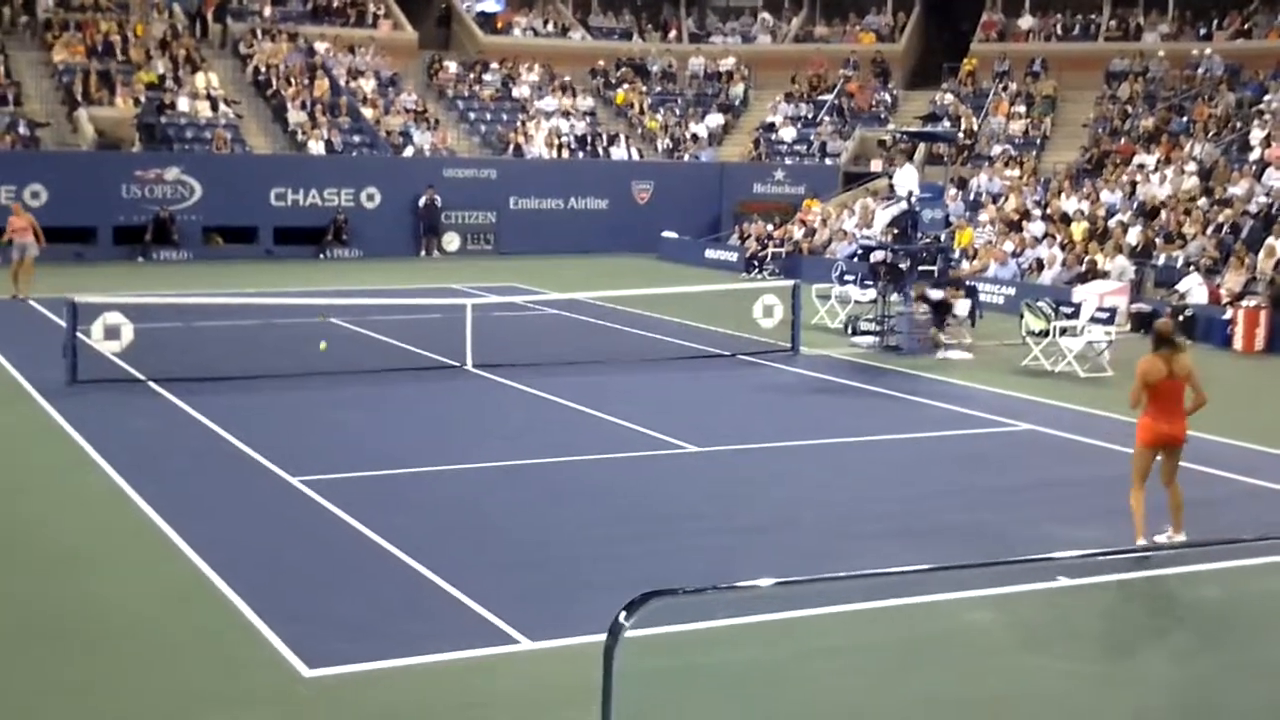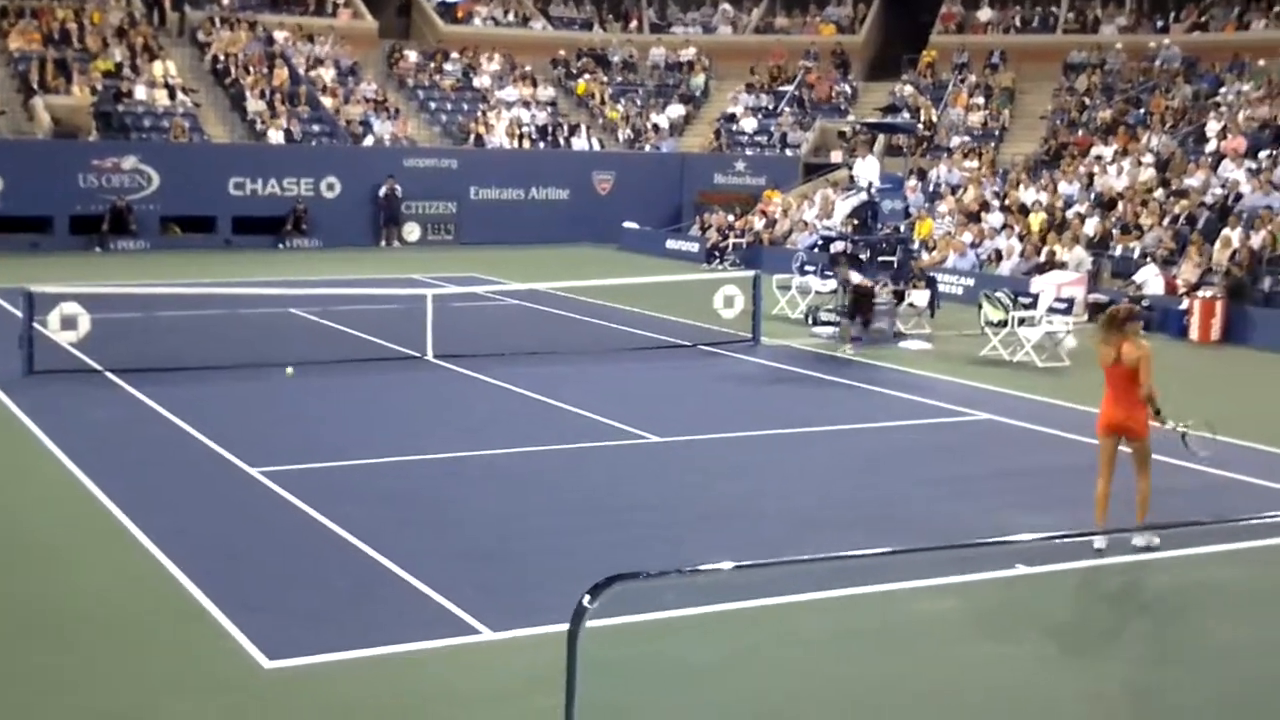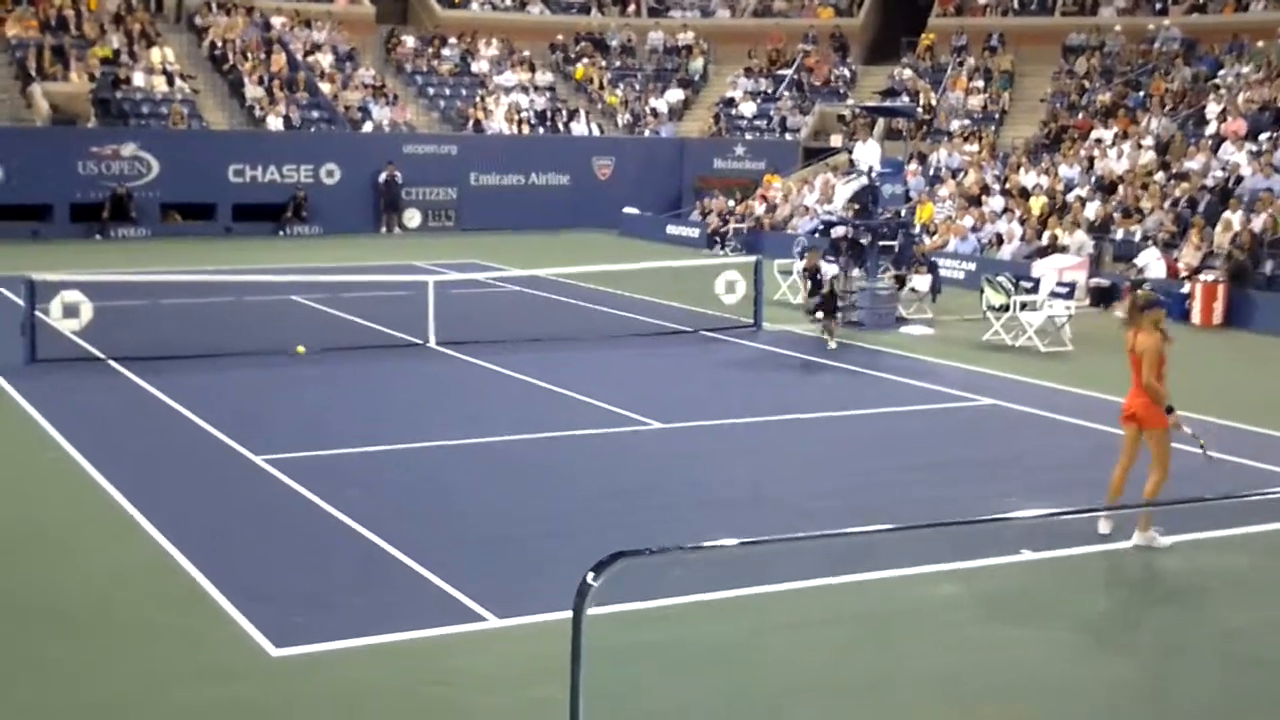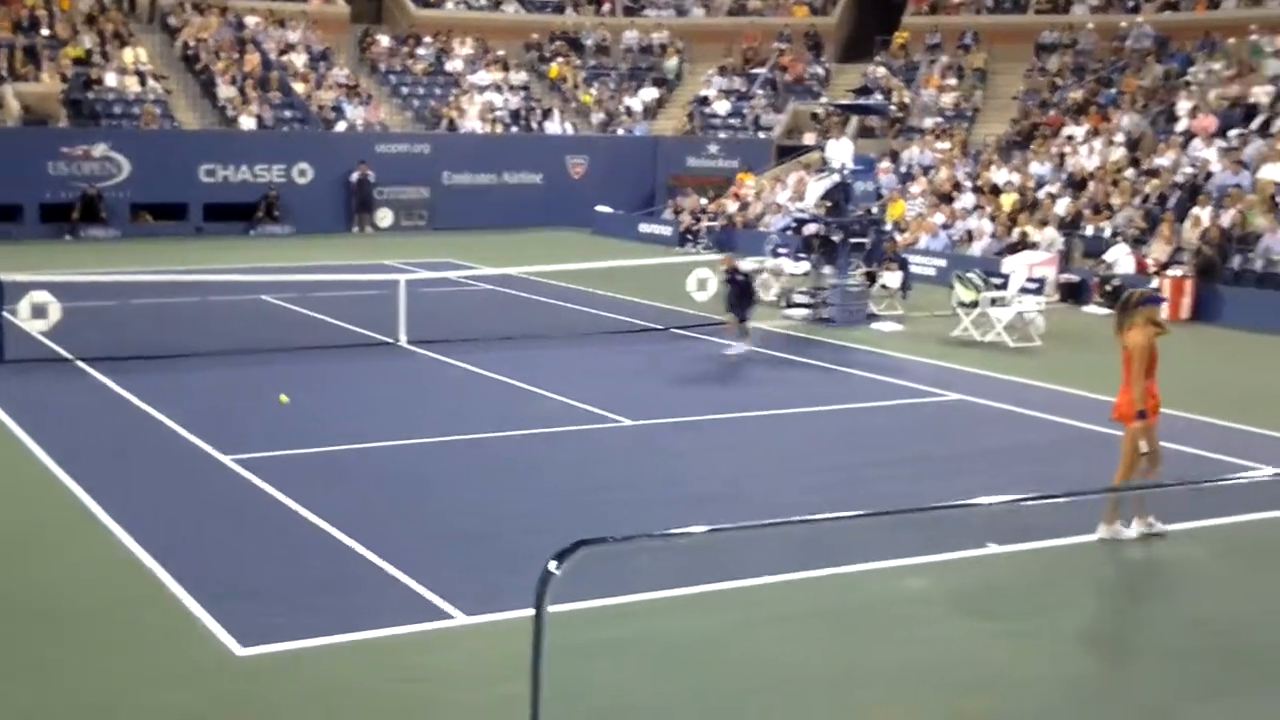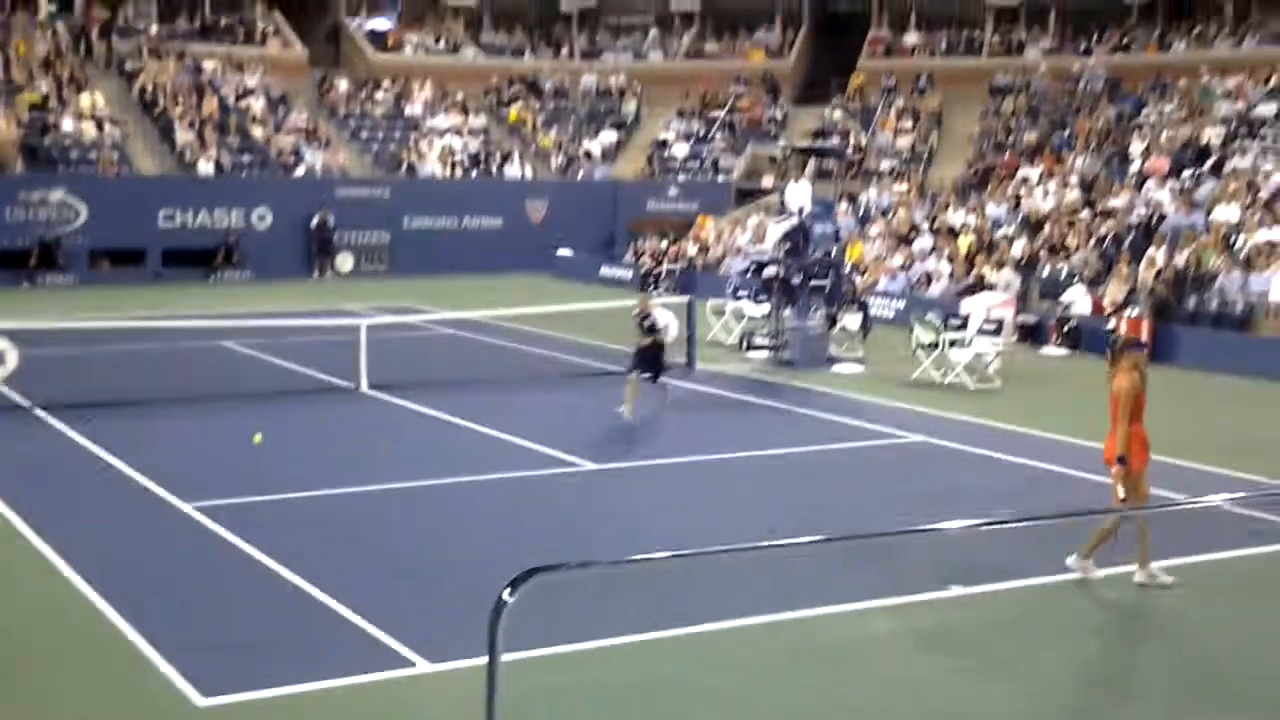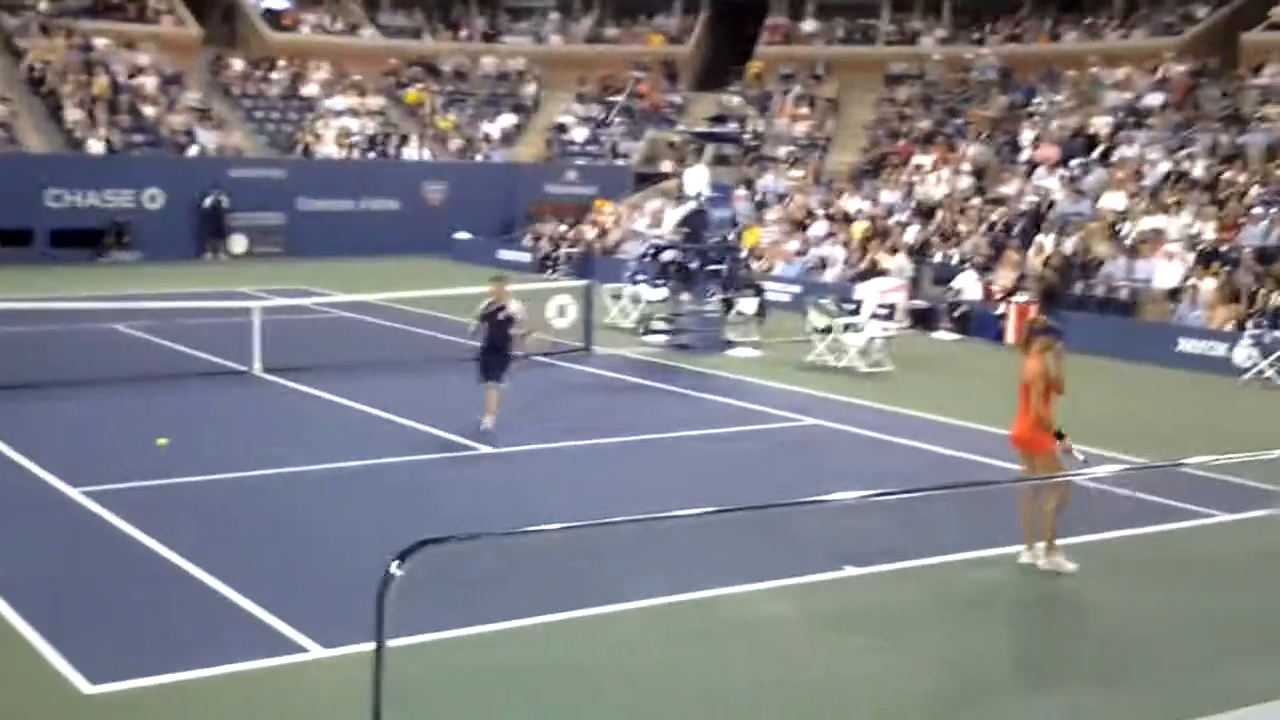
dt=0.3s
person 1, frame 1
left shoulder: (1146, 364)
right shoulder: (1184, 362)
left elbow: (1134, 404)
right elbow: (1201, 399)
right wrist: (1184, 413)
left hip: (1151, 428)
right hip: (1175, 428)
left knee: (1138, 487)
right knee: (1169, 482)
left ankle: (1140, 540)
right ankle: (1176, 533)
person 1, frame 2
left shoulder: (1104, 346)
right shoulder: (1141, 348)
right elbow: (1146, 390)
right wrist: (1156, 410)
left hip: (1109, 414)
right hip: (1134, 416)
left knee: (1104, 475)
right knee: (1143, 474)
left ankle: (1100, 533)
right ankle: (1141, 532)
person 1, frame 3
left shoulder: (1134, 333)
right shoulder: (1152, 339)
left elbow: (1165, 340)
right elbow: (1149, 381)
left wrist: (1157, 324)
right wrist: (1169, 409)
left hip: (1135, 403)
right hip: (1151, 406)
left knee: (1125, 463)
right knee: (1160, 471)
left ankle: (1106, 519)
right ankle: (1143, 531)
person 1, frame 4
left shoulder: (1134, 330)
right shoulder: (1142, 337)
left elbow: (1161, 329)
right elbow: (1138, 381)
left wrist: (1153, 319)
right wrist: (1141, 414)
left hip: (1134, 402)
right hip: (1138, 404)
left knee: (1152, 459)
right knee: (1129, 466)
left ankle: (1142, 519)
right ankle: (1108, 524)
person 1, frame 5
left shoulder: (1127, 376)
right shoulder: (1127, 382)
left elbow: (1137, 409)
right elbow: (1122, 424)
left wrist: (1141, 375)
right wrist: (1119, 461)
left hip: (1134, 448)
right hip: (1127, 450)
left knee: (1140, 507)
right knee: (1126, 512)
left ankle: (1145, 569)
right ankle: (1082, 557)
person 1, frame 6
left shoulder: (1035, 360)
right shoulder: (1038, 365)
left elbow: (1058, 388)
right elbow: (1038, 409)
left wrist: (1057, 359)
right wrist: (1059, 436)
left hip: (1025, 430)
right hip: (1034, 432)
left knee: (1033, 489)
right knee: (1058, 490)
left ankle: (1029, 549)
right ankle: (1050, 553)
